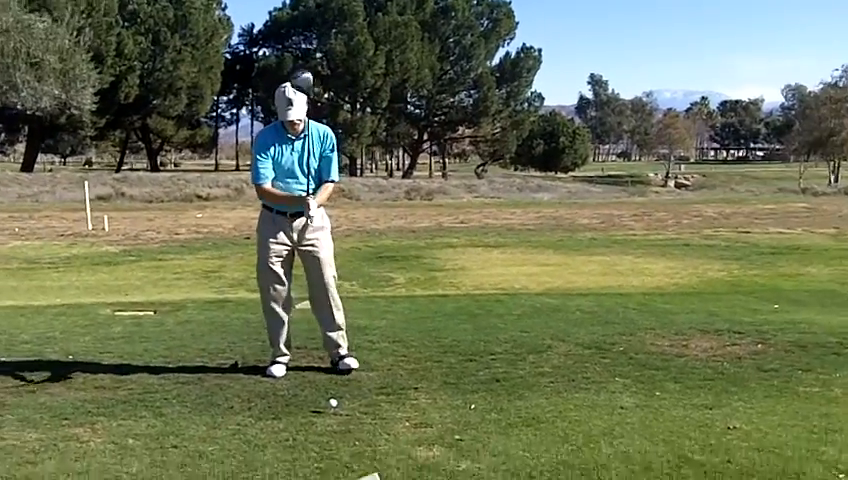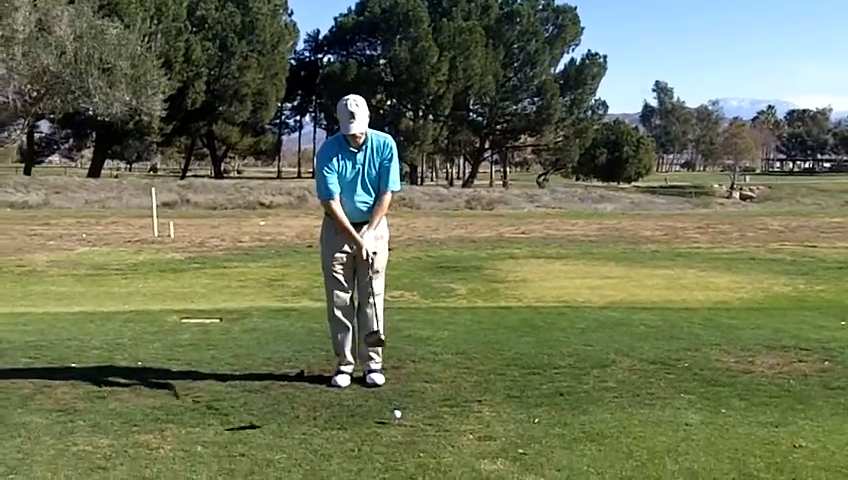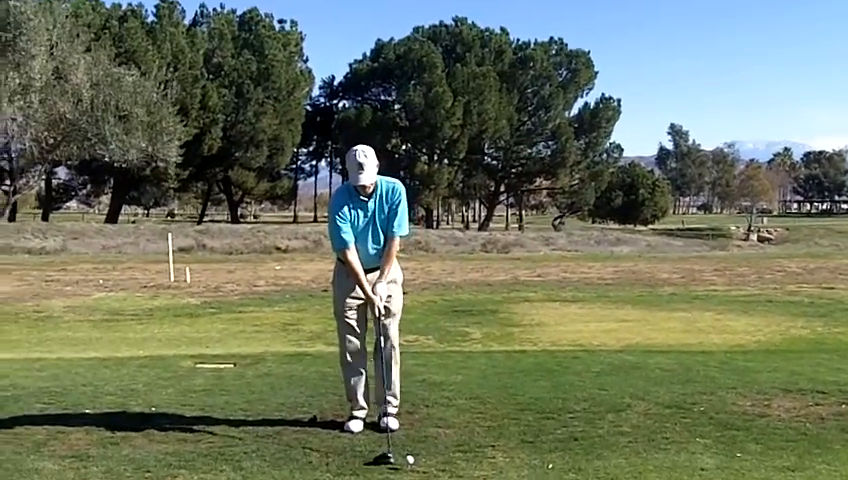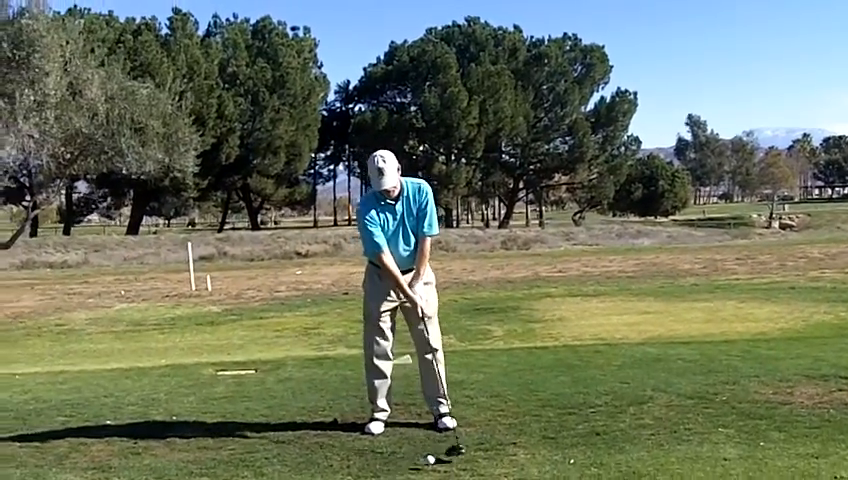
dt=0.4s
person 1, frame 1
left shoulder: (325, 135)
right shoulder: (265, 139)
left elbow: (329, 183)
right elbow: (262, 189)
left wrist: (313, 204)
right wrist: (295, 199)
left hip: (314, 220)
right hip: (275, 221)
left knee: (325, 284)
right knee: (274, 290)
left ankle: (338, 350)
right ankle: (280, 354)
person 1, frame 2
left shoulder: (385, 145)
right shoulder: (328, 151)
left elbow: (386, 194)
right elbow: (332, 203)
left wrist: (369, 233)
right wrist: (355, 240)
left hip: (373, 228)
right hip: (337, 230)
left knee: (371, 298)
right knee: (339, 299)
left ankle: (372, 364)
right ankle: (345, 364)
person 1, frame 3
left shoulder: (394, 190)
right shoulder: (339, 200)
left elbow: (394, 240)
right elbow: (347, 251)
left wrist: (382, 283)
right wrist: (368, 294)
left hip: (386, 272)
right hip: (349, 275)
left knee: (389, 341)
right knee: (351, 345)
left ankle: (388, 408)
right ankle: (358, 409)
person 1, frame 4
left shoulder: (421, 191)
right shoulder: (367, 207)
left elbow: (425, 240)
right elbow: (383, 257)
left wrist: (417, 285)
right wrist: (409, 294)
left hip: (418, 274)
right hip: (380, 278)
left knee: (430, 344)
right knee: (377, 347)
left ankle: (440, 408)
right ankle: (379, 411)
